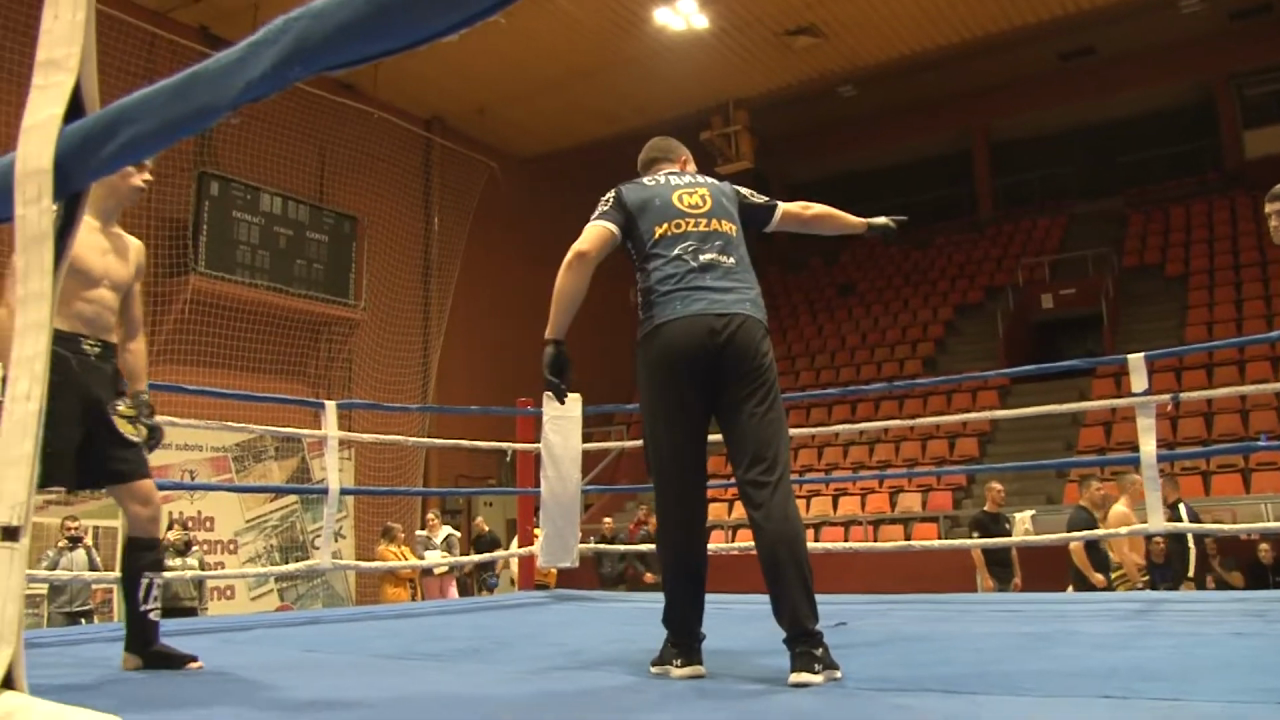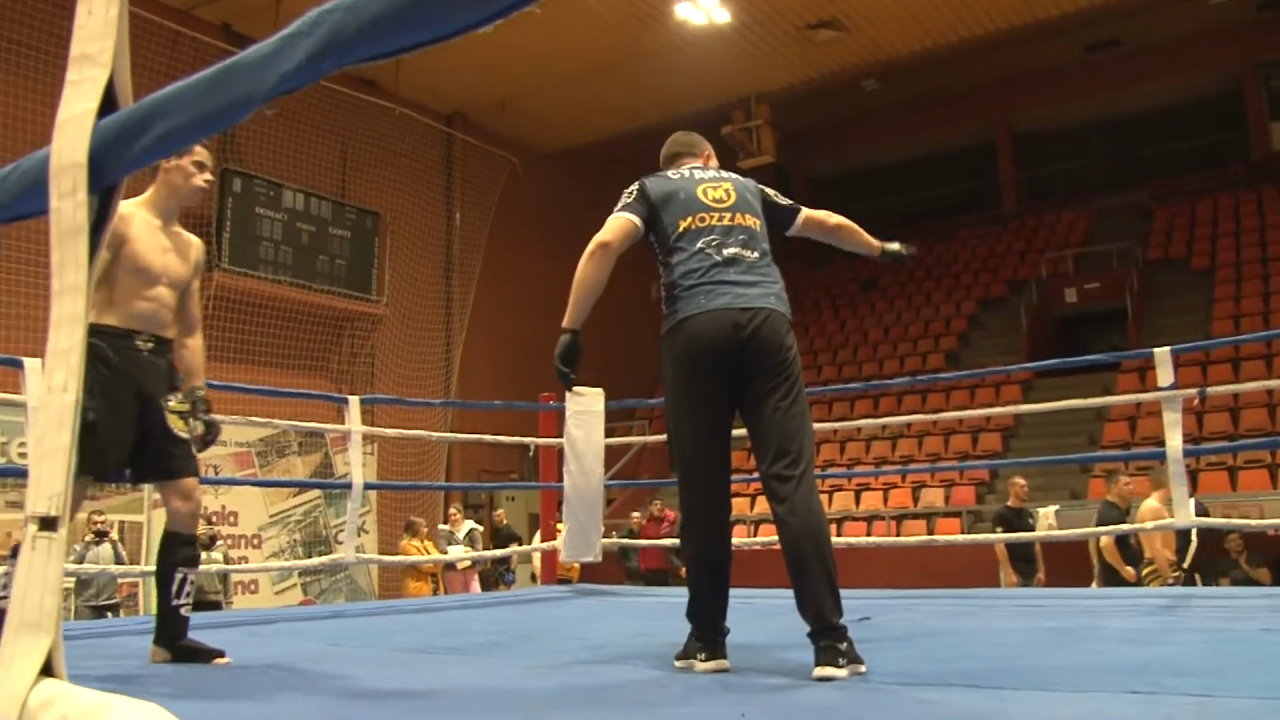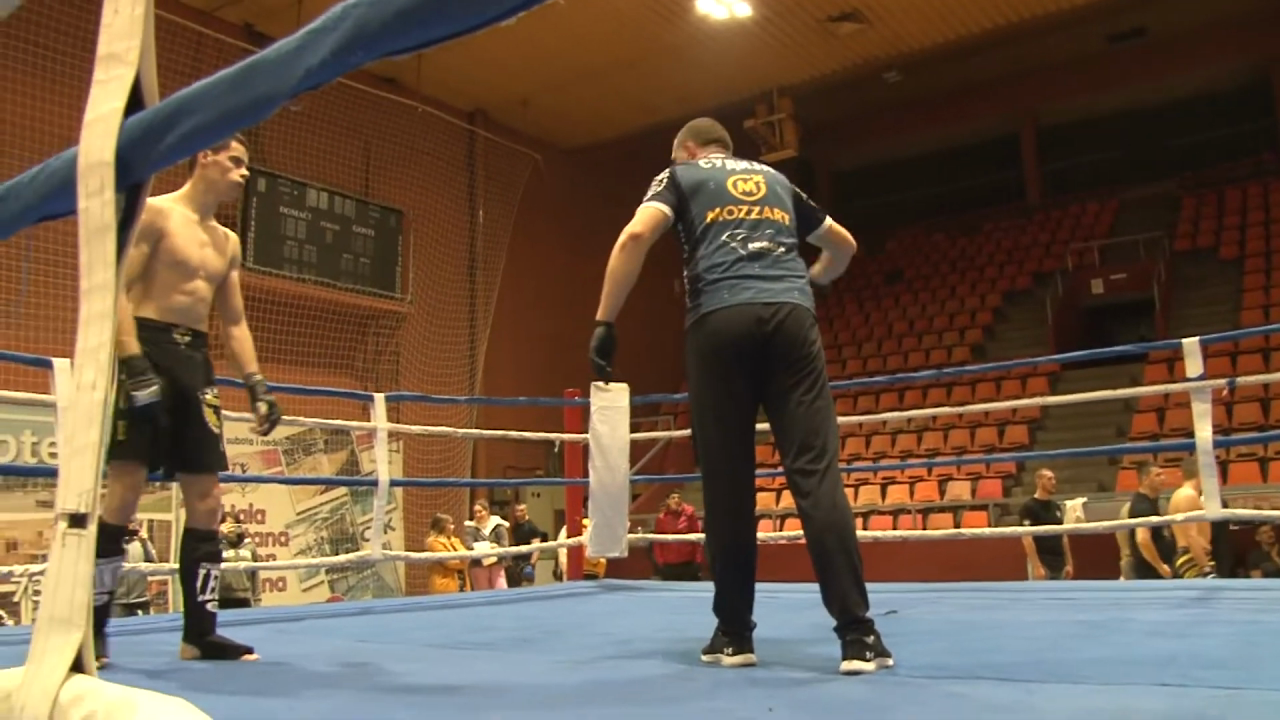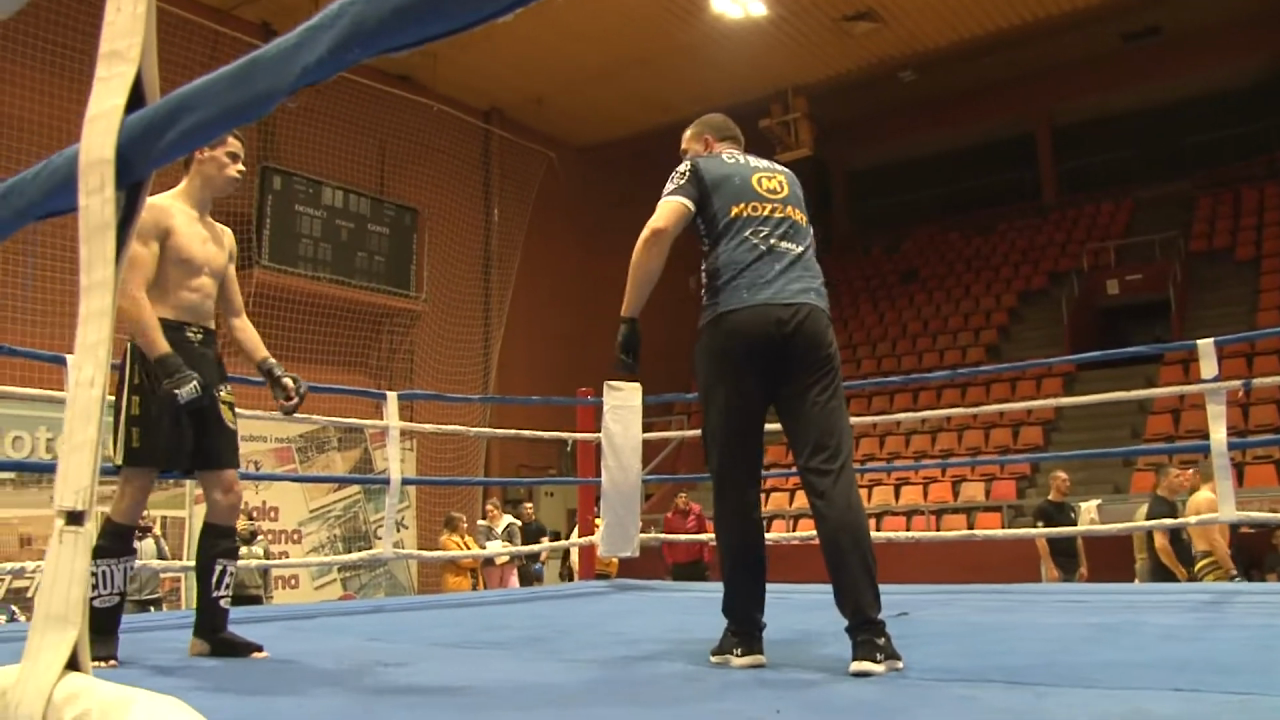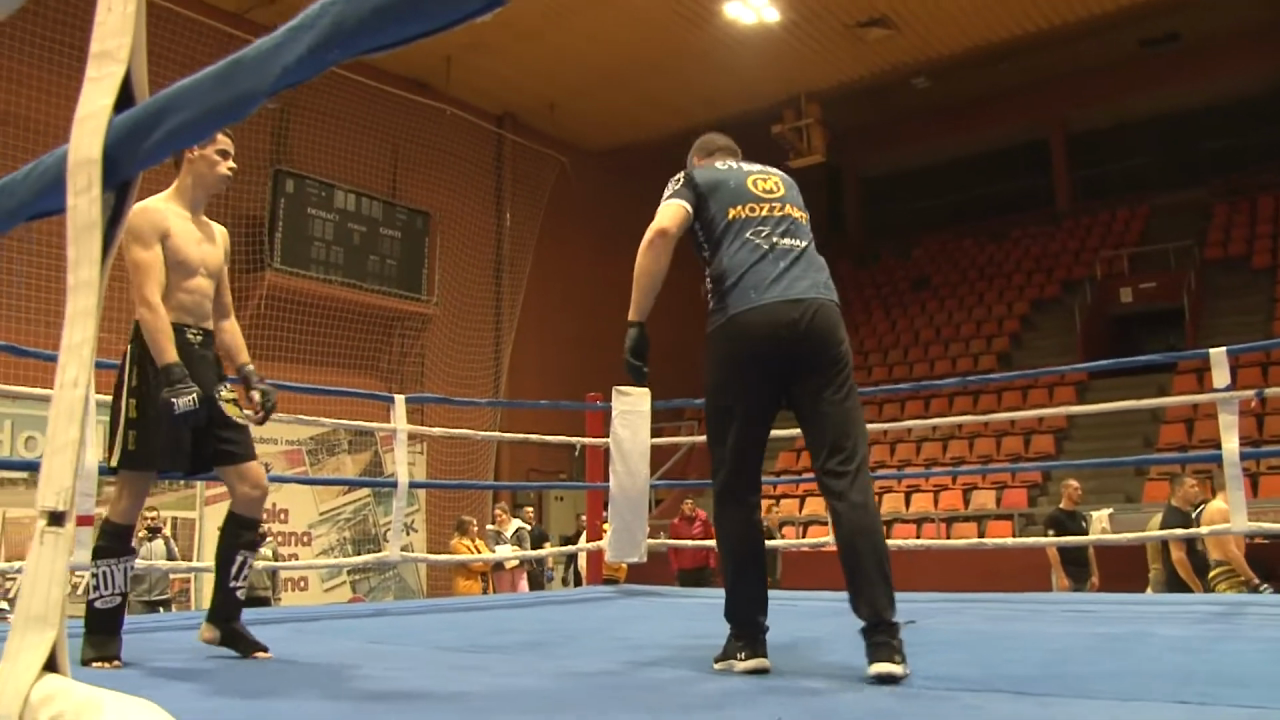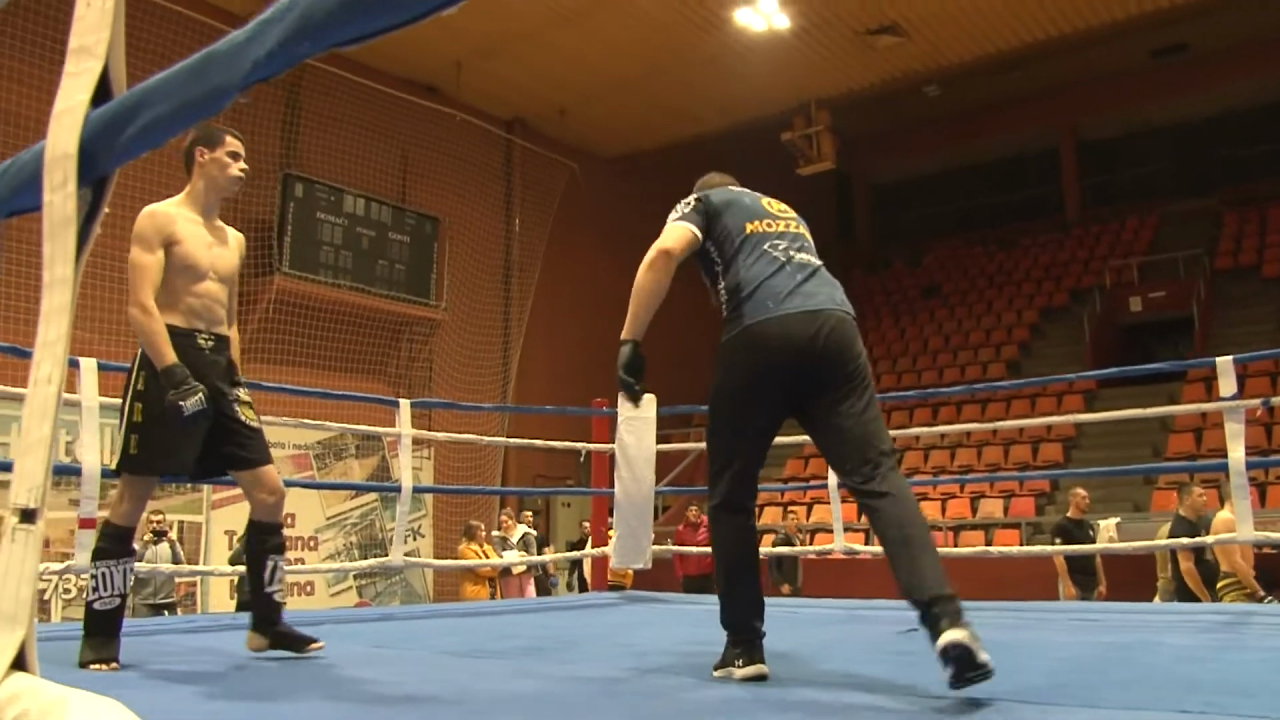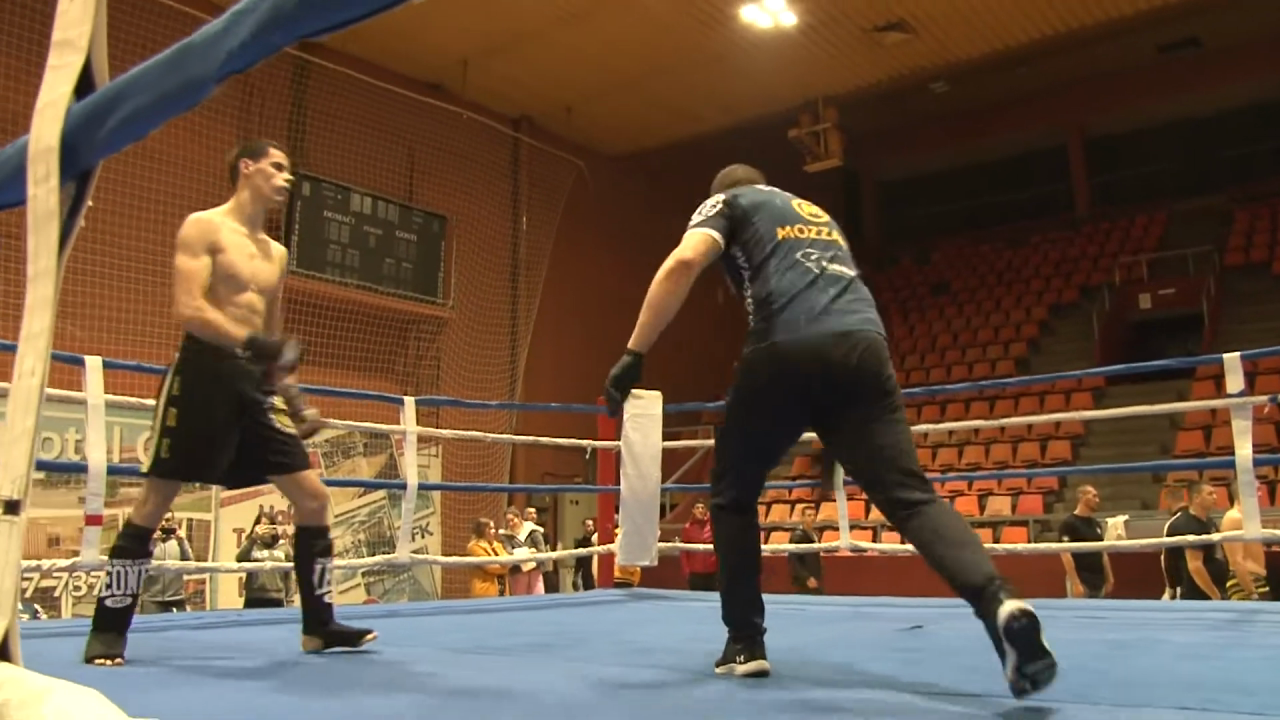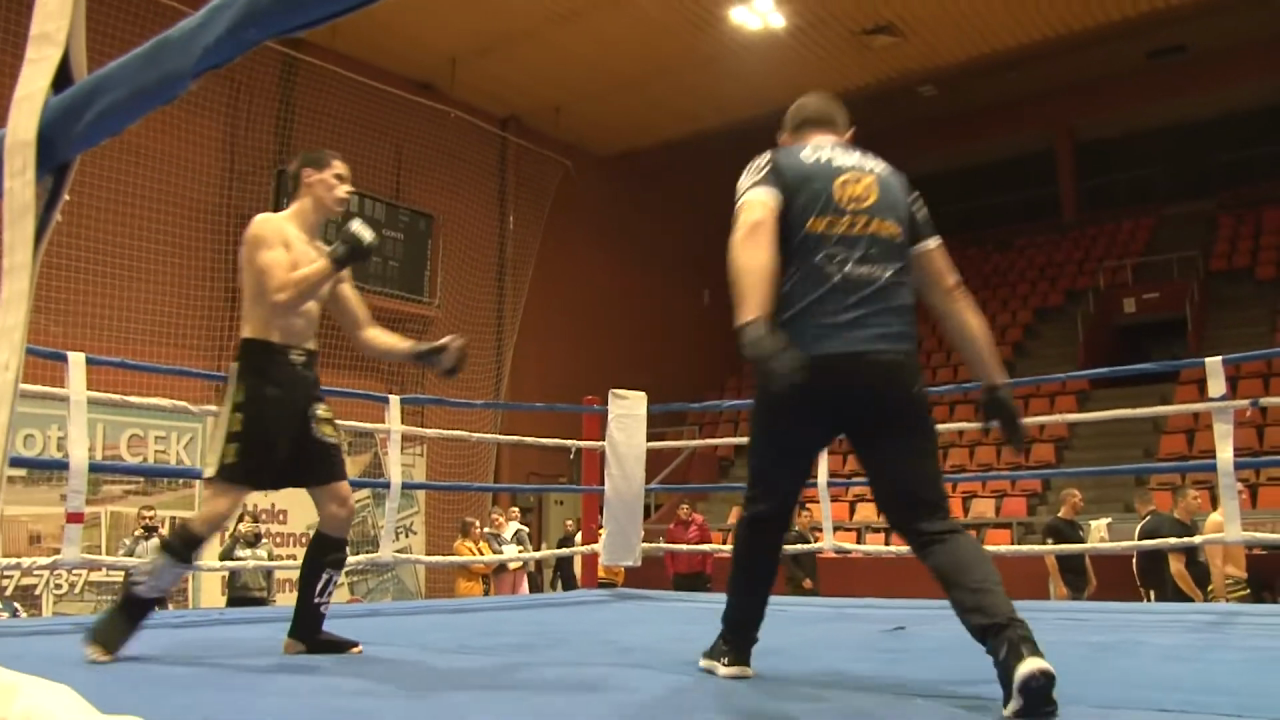
dt=0.2s
person 1, frame 1
left shoulder: (627, 195)
right shoulder: (724, 192)
left elbow: (581, 254)
right elbow: (806, 214)
left wrist: (554, 340)
right wrist: (867, 224)
left hip: (671, 335)
right hip: (741, 328)
left knee: (679, 494)
right knee: (767, 487)
left ankle: (682, 646)
right ankle: (807, 647)
person 1, frame 2
left shoulder: (650, 189)
right shoulder: (750, 190)
left elbow: (604, 246)
right elbow: (831, 227)
left wrist: (570, 331)
right wrist: (878, 247)
left hip: (697, 331)
right hip: (765, 324)
left knee: (702, 489)
right knee: (792, 481)
left ankle: (707, 640)
right ankle: (831, 641)
person 1, frame 3
left shoulder: (678, 176)
right shoulder: (776, 180)
left elbow: (634, 237)
right elbow: (842, 244)
left wrist: (604, 323)
right wrist: (814, 280)
left hip: (719, 323)
right hip: (790, 317)
left knee: (726, 483)
right knee: (817, 474)
left ankle: (733, 634)
right ankle: (857, 635)
person 1, frame 4
left shoulder: (697, 168)
right shoulder: (787, 177)
left elbow: (659, 230)
left wrist: (628, 319)
left hip: (736, 321)
right hip: (807, 316)
left knee: (735, 483)
right knee: (831, 475)
left ankle: (743, 634)
right ankle: (868, 637)
person 1, frame 5
left shoulder: (693, 178)
right shoulder: (785, 182)
left elbow: (661, 234)
left wrist: (636, 325)
left hip: (745, 323)
right hip: (818, 313)
left knee: (737, 488)
right knee: (849, 477)
left ankle: (747, 639)
right ankle: (884, 639)
person 1, frame 6
left shoulder: (700, 203)
right shoulder: (786, 212)
left elbow: (664, 253)
left wrist: (631, 344)
left hip: (760, 337)
right hip: (834, 328)
left knee: (730, 497)
right knee: (879, 482)
left ankle: (743, 646)
right ankle: (944, 617)
person 1, frame 7
left shoulder: (725, 205)
right shoulder: (817, 214)
left elbow: (681, 264)
left wrist: (633, 353)
right wrist: (889, 416)
left hip: (781, 357)
right hip: (858, 354)
left knee: (733, 499)
right knee: (914, 502)
left ankle: (745, 642)
right ankle: (996, 602)
person 1, frame 8
left shoulder: (772, 165)
right shoulder: (894, 182)
left elbow: (754, 227)
right elbow: (950, 293)
left wrist: (753, 327)
right wrist: (996, 387)
left hip: (807, 364)
right hip: (892, 366)
left knee: (765, 507)
right knee: (930, 524)
left ankle: (734, 647)
right ankle: (1016, 651)
person 2, frame 1
left shoulder: (133, 248)
left wrist: (141, 402)
left hip: (103, 374)
right hip: (55, 363)
left knee: (145, 504)
left ankle: (142, 643)
person 2, frame 2
left shoulder: (191, 248)
right shoulder: (116, 220)
left wrist: (200, 401)
left hip: (158, 373)
right hip: (108, 360)
left knee: (188, 500)
right knee: (66, 495)
left ankle: (171, 636)
person 2, frame 3
left shoulder: (227, 242)
right shoulder: (154, 213)
left elbow: (235, 322)
right elbow: (116, 291)
left wrist: (257, 388)
right wrist: (135, 364)
left hip: (193, 363)
right hip: (146, 354)
left knee: (207, 499)
right knee: (125, 489)
left ankle: (199, 632)
right ankle: (90, 629)
person 2, frame 4
left shoulder: (224, 236)
right shoulder: (155, 212)
left elbow: (235, 316)
right elbow: (133, 298)
left wrist: (273, 371)
right wrist: (168, 362)
left hip: (206, 361)
right hip: (159, 358)
left knee: (226, 496)
right knee: (135, 491)
left ankle: (210, 629)
right ankle: (101, 629)
person 2, frame 5
left shoulder: (218, 235)
right shoulder: (149, 215)
right elbow: (148, 302)
left wrist: (250, 377)
right wrist: (174, 373)
left hip: (208, 363)
right hip: (158, 362)
left knee: (253, 487)
right knee: (131, 494)
left ankle: (223, 619)
right ankle: (101, 632)
person 2, frame 6
left shoulder: (234, 241)
right shoulder: (158, 219)
right elbow: (140, 308)
left wrist: (231, 379)
right wrist: (175, 375)
left hip: (217, 372)
right hip: (168, 366)
left knee: (269, 493)
right knee: (131, 500)
left ankle: (269, 625)
right ankle: (100, 633)
person 2, frame 7
left shoulder: (276, 252)
right shoulder: (204, 227)
right elbow: (187, 309)
left wrist: (292, 394)
right wrist: (250, 339)
left hip: (257, 379)
right hip: (203, 373)
left knee: (313, 497)
right knee: (154, 502)
left ankle: (319, 623)
right ankle: (106, 629)
person 2, frame 8
left shoulder: (329, 254)
right shoulder: (270, 230)
left elbow: (365, 334)
right elbow: (282, 297)
left wrist: (422, 353)
right wrist: (339, 259)
left hip: (304, 383)
right hip: (261, 376)
left knee: (340, 507)
right knee: (219, 508)
left ankle: (306, 628)
right ankle: (125, 612)
